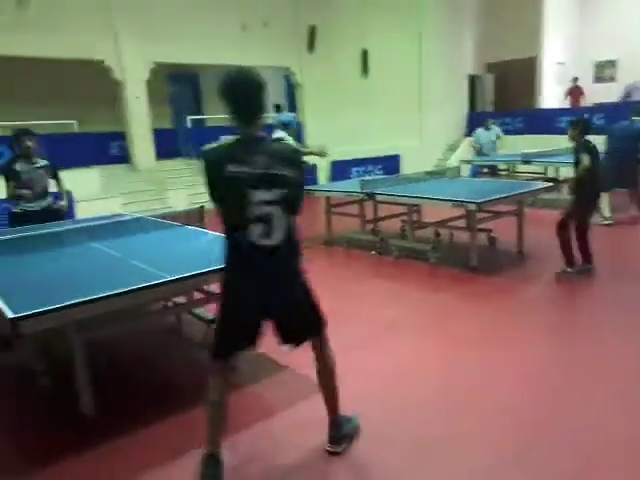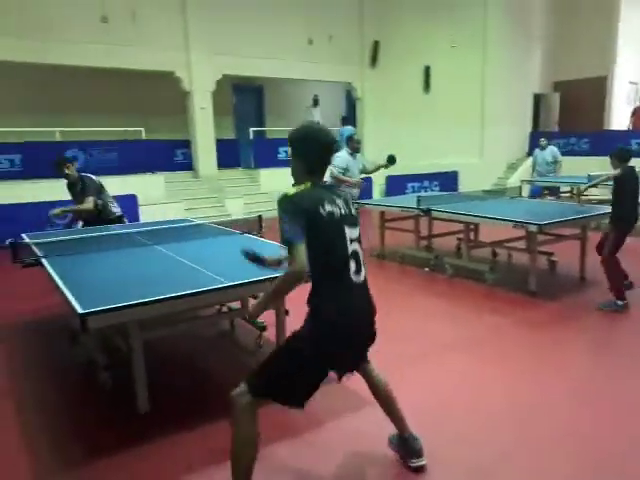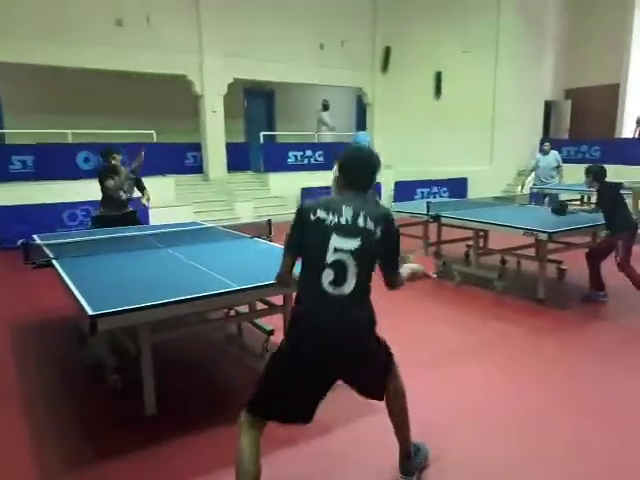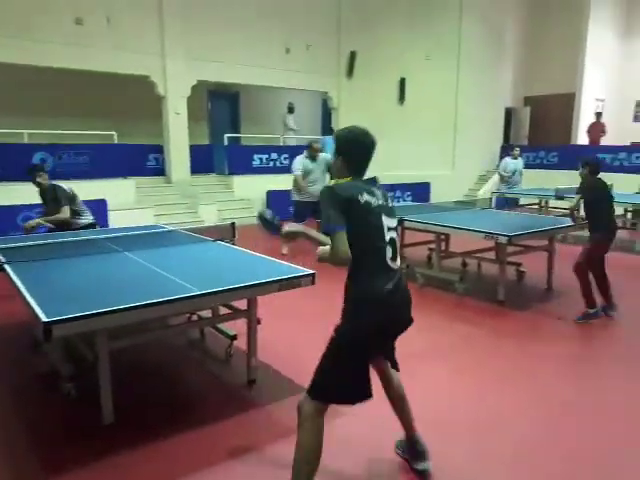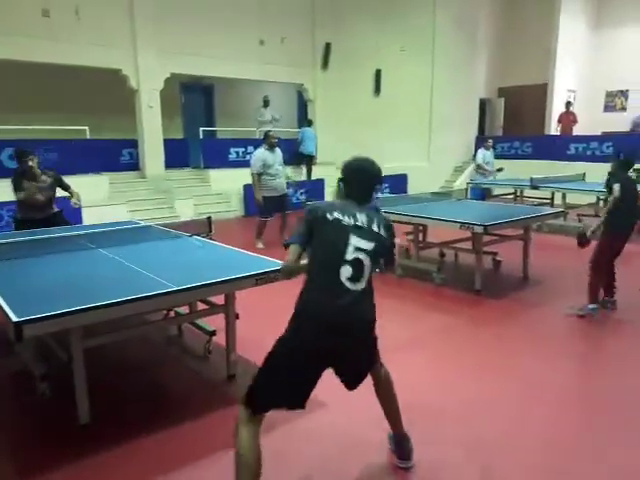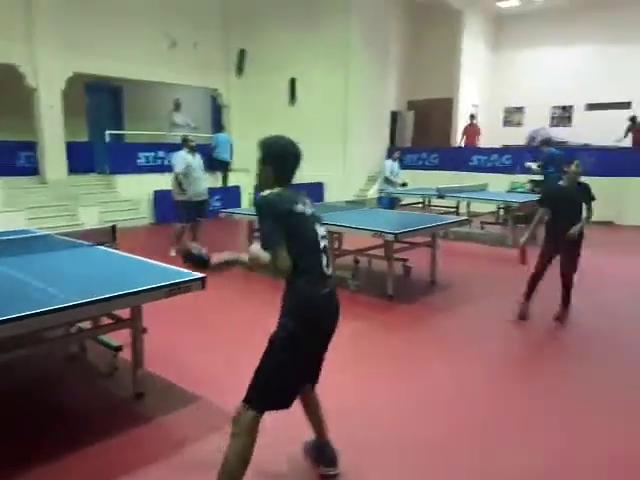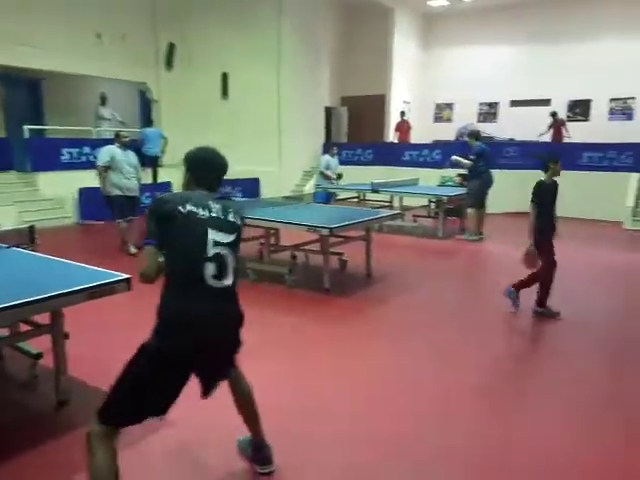
dt=0.5s
person 1, frame 1
left shoulder: (215, 157)
right shoulder: (290, 154)
left elbow: (229, 221)
left hip: (243, 276)
right hip: (286, 274)
left knee: (221, 365)
right knee: (319, 342)
right ankle: (337, 427)
person 1, frame 2
left shoulder: (294, 202)
right shoulder: (343, 198)
left elbow: (301, 268)
left wrist: (263, 302)
right wrist: (284, 259)
left hip: (329, 319)
right hip: (362, 313)
left knee: (244, 402)
right knee: (363, 366)
right ankle: (409, 443)
person 1, frame 3
left shoulder: (311, 209)
right shoulder: (382, 218)
left elbow: (283, 277)
right elbow: (393, 281)
right wrist: (413, 269)
left hip: (306, 333)
right hip: (356, 331)
left knee: (249, 424)
right knee: (389, 372)
person 1, frame 4
left shoulder: (335, 192)
right shoulder: (377, 194)
left elbow: (343, 256)
left wrist: (323, 254)
right wrist: (307, 232)
left hip: (368, 305)
right hip: (397, 301)
left knee: (310, 407)
right knee: (381, 364)
right ankle: (414, 448)
person 1, frame 5
left shoulder: (319, 211)
right shoulder: (382, 225)
left elbow: (291, 267)
left hip: (312, 323)
right hip: (357, 322)
left knee: (247, 417)
right knee: (374, 365)
right ankle: (401, 443)
person 1, frame 6
left shoulder: (269, 201)
right shoulder: (304, 204)
left elbow: (283, 265)
left wrist: (257, 255)
left hip: (303, 311)
right hip: (327, 306)
left knee: (247, 415)
right knee: (300, 373)
right ankle: (323, 449)
person 1, frame 7
left shoulder: (163, 203)
right shoulder: (232, 214)
left elbow: (148, 273)
left wrist: (164, 261)
left hip: (179, 326)
right hip: (226, 321)
left knee: (101, 433)
right knee: (230, 370)
right ankle: (259, 448)
person 2, frame 1
left shoulder: (580, 146)
right shoulder: (589, 145)
left elbow: (586, 164)
left wrist: (574, 179)
right wrist: (577, 180)
left hip: (583, 195)
right hip: (591, 193)
left knee: (562, 225)
right knee: (581, 228)
left ankle: (570, 266)
right ankle: (586, 264)
person 2, frame 2
left shoulder: (625, 172)
right shoulder: (630, 173)
left elbow: (614, 174)
left wrist: (588, 186)
left hip: (621, 221)
right hip: (625, 220)
left knee: (607, 258)
right knee: (602, 249)
left ankle: (620, 300)
right ankle: (624, 280)
person 2, frame 3
left shoulder: (609, 188)
right shoulder: (601, 191)
right elbow: (597, 208)
left hip: (626, 231)
right hip: (614, 232)
left knee: (623, 264)
right knee: (592, 255)
right ankle: (599, 291)
person 2, frame 4
left shoulder: (587, 184)
right shoulder: (601, 185)
left elbow: (574, 206)
left wrist: (574, 217)
right wrist: (586, 217)
left hip: (601, 232)
right hip: (605, 230)
left knee: (580, 267)
right knee: (597, 267)
left ankle: (591, 309)
right ankle: (609, 304)
person 2, frame 5
left shoulder: (615, 175)
right shoulder: (631, 182)
left elbow: (615, 194)
left wrist: (602, 217)
right wrist: (597, 225)
left hip: (616, 225)
right hip: (627, 226)
left knee: (597, 262)
right knee: (607, 262)
left ankle: (593, 305)
right ankle: (609, 298)
person 2, frame 6
left shoulder: (583, 188)
right shoulder: (552, 190)
left elbow: (589, 211)
right elbow: (541, 214)
left wrist: (580, 225)
right wrist: (528, 235)
left hip: (572, 239)
right hip: (552, 237)
left knee: (567, 276)
right knee: (538, 271)
left ankle: (564, 308)
right ankle: (526, 302)
person 2, frame 7
left shoulder: (554, 185)
right shoulder: (541, 187)
right elbow: (533, 214)
left wrist: (553, 231)
right wrist: (531, 241)
left hip: (546, 233)
right hip: (541, 234)
left knee: (547, 267)
right knee: (549, 266)
left ankle: (514, 289)
right ankle: (540, 307)
